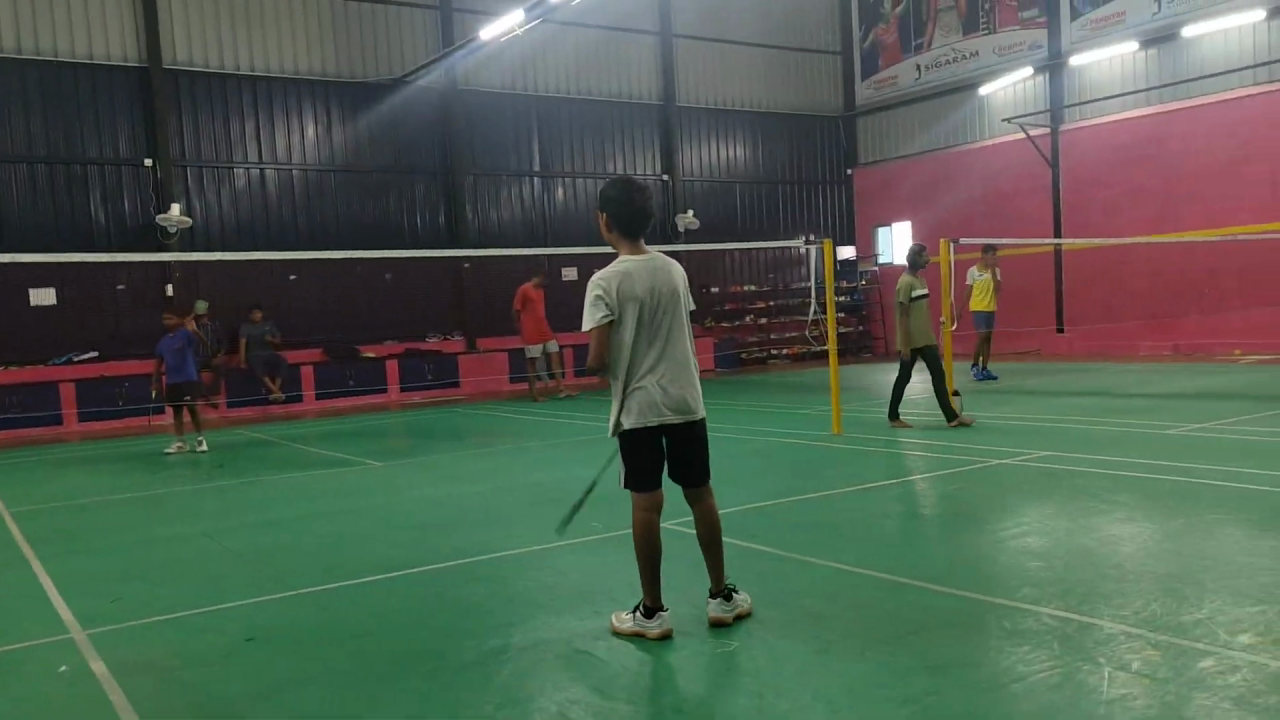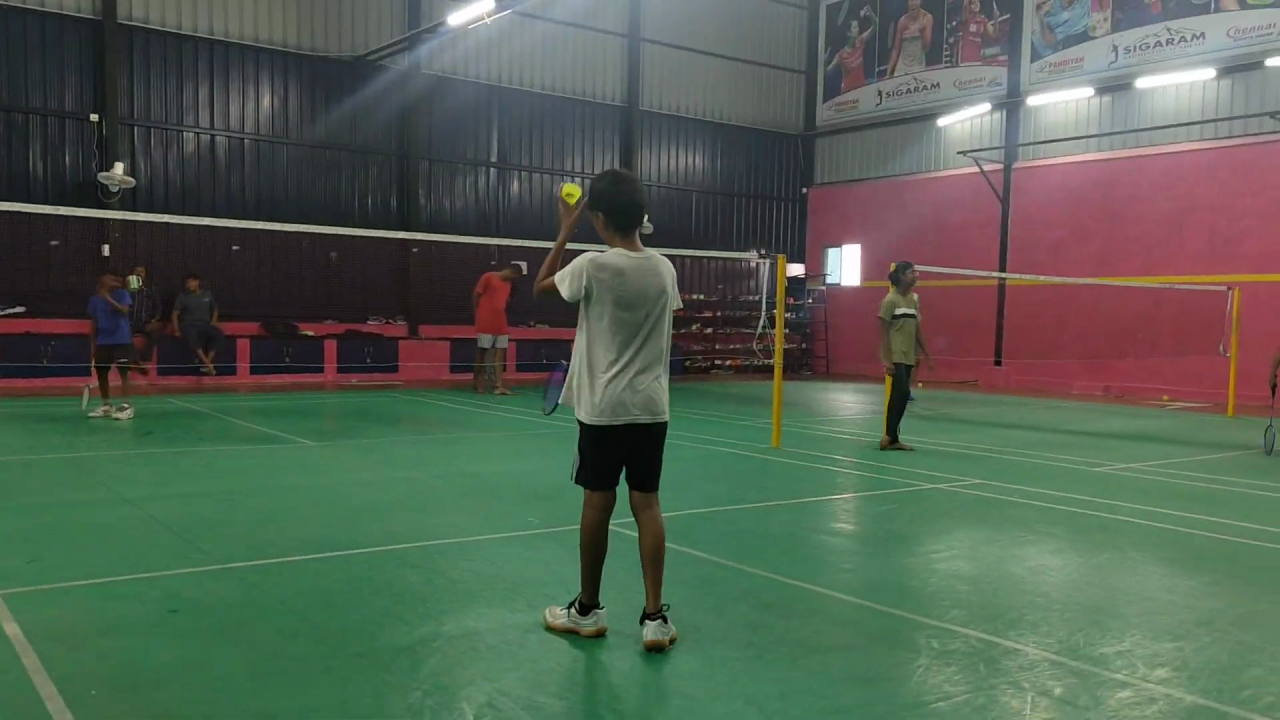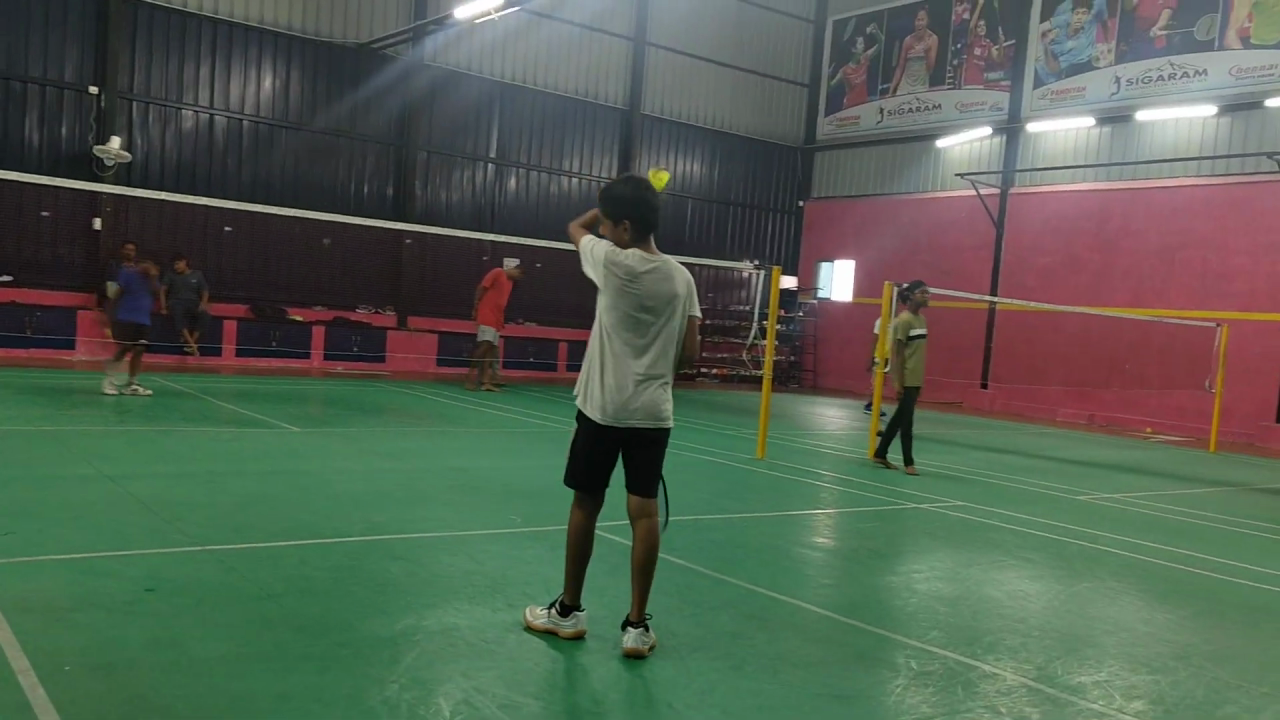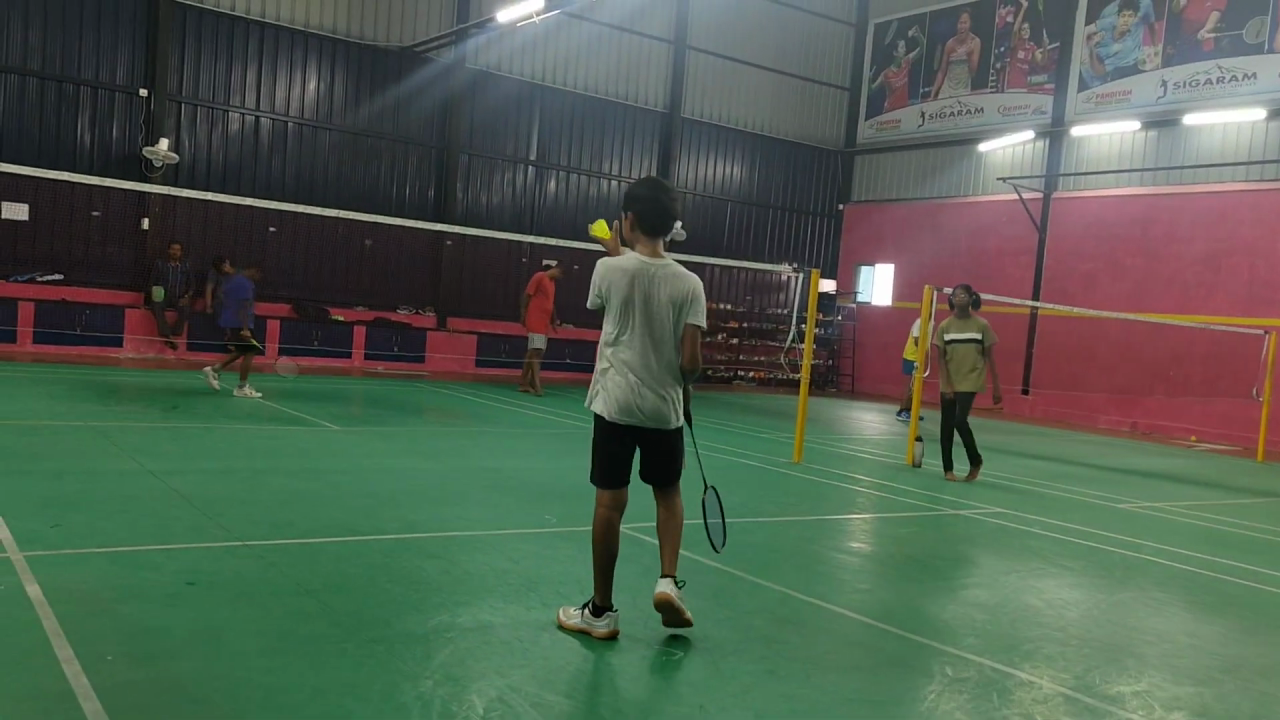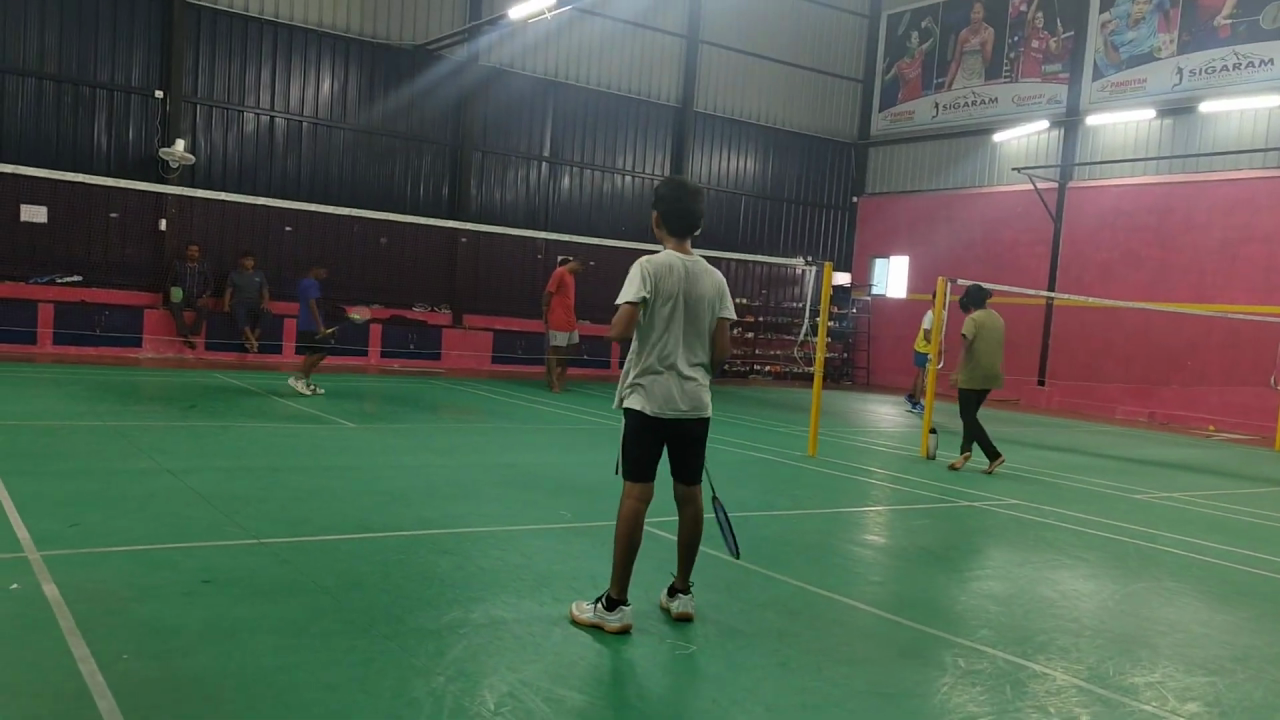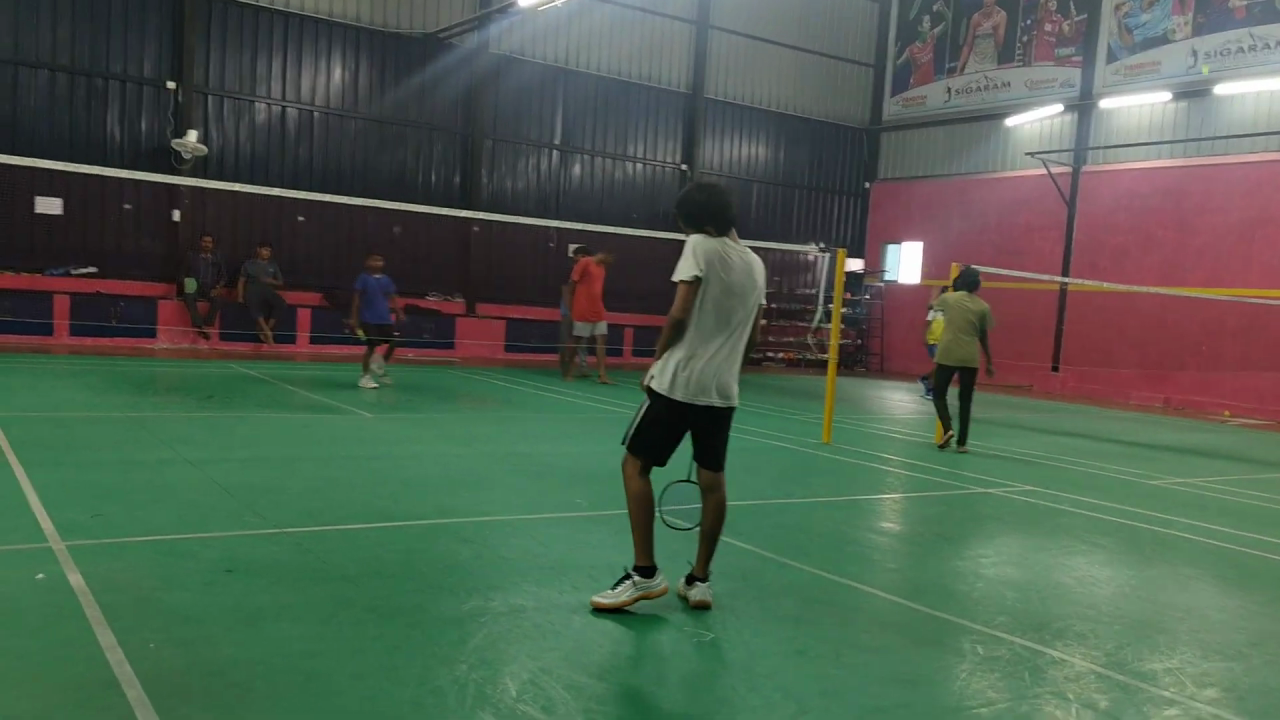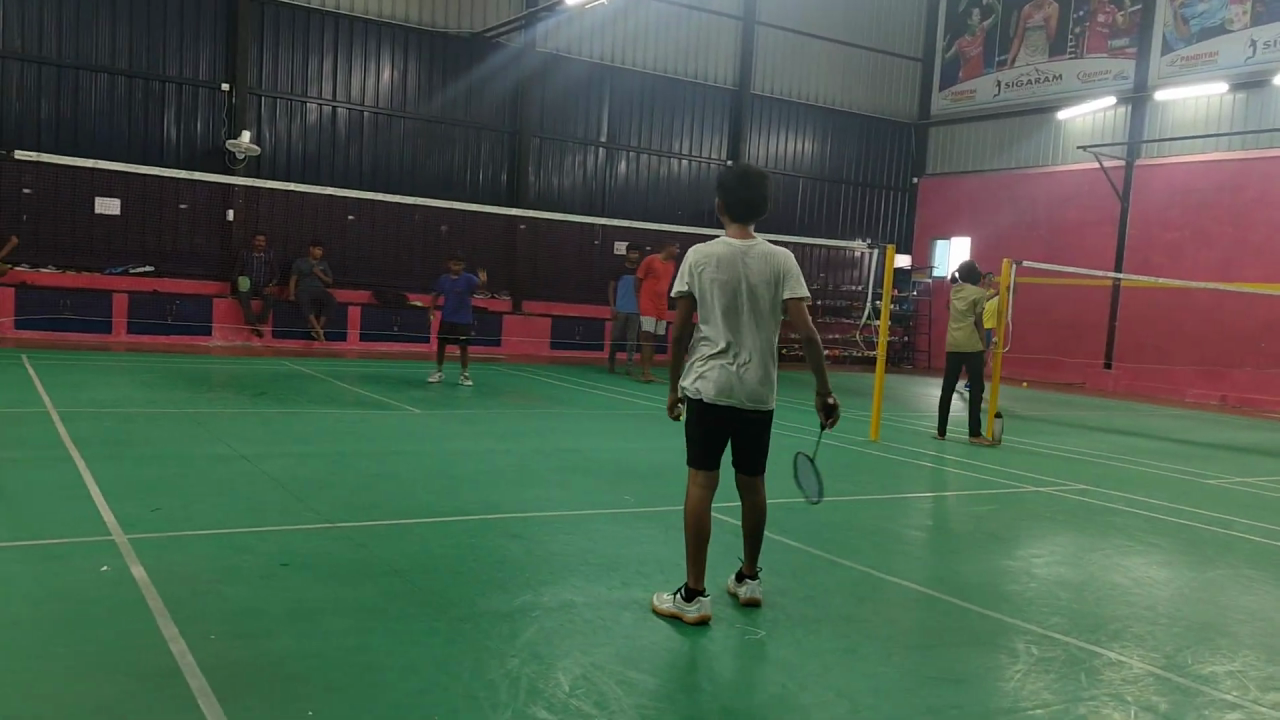
dt=0.5s
person 1, frame 1
left shoulder: (605, 281)
right shoulder: (674, 270)
left elbow: (597, 360)
left wrist: (609, 373)
left hip: (637, 407)
right hip: (685, 402)
left knee: (646, 506)
right knee: (701, 496)
left ankle: (652, 611)
right ankle: (721, 595)
person 1, frame 2
left shoulder: (593, 268)
right shoulder: (665, 269)
left elbow: (541, 285)
left wrist: (565, 229)
left hip: (602, 407)
right hip: (652, 406)
left knee: (598, 504)
right knee: (647, 506)
left ankle: (588, 610)
right ankle: (655, 617)
person 1, frame 3
left shoulder: (611, 261)
right shoulder: (682, 278)
left elbow: (575, 227)
right elbow: (690, 353)
left wrist: (608, 208)
left hip: (602, 407)
right hip: (654, 412)
left knee: (586, 505)
right knee: (645, 513)
left ankle: (569, 610)
right ankle: (637, 625)
person 1, frame 4
left shoulder: (608, 270)
right shoulder: (689, 284)
right elbow: (691, 362)
left hip: (615, 405)
right hip: (665, 410)
left knee: (610, 504)
right knee: (668, 493)
left ankle: (601, 610)
right ankle: (669, 582)
person 1, frame 5
left shoulder: (650, 266)
right shoulder: (715, 279)
left elbow: (620, 331)
right elbow: (722, 353)
left wrist: (626, 305)
left hip: (648, 399)
right hip: (695, 405)
left knee: (635, 497)
right knee: (690, 497)
left ankle: (615, 604)
right ankle: (681, 593)
person 1, frame 6
left shoulder: (701, 247)
right shoulder: (756, 264)
left elbow: (679, 315)
left wrist: (655, 363)
left hip: (677, 383)
right hip: (723, 390)
left knee: (636, 466)
right knee: (713, 483)
left ankle: (646, 571)
right ankle: (699, 581)
person 1, frame 7
left shoulder: (700, 256)
right shoulder: (782, 260)
left elbow: (680, 330)
right elbow: (805, 330)
left wrist: (674, 386)
right wrist: (824, 390)
left hip: (706, 386)
right hip: (758, 392)
left knee: (701, 484)
right knee: (752, 485)
left ankle: (694, 595)
right ankle: (749, 579)
person 2, frame 1
left shoulder: (920, 280)
right shoulder: (906, 283)
right elbow: (903, 317)
left wrist: (933, 339)
right wrist: (905, 346)
left hip: (926, 339)
right hip: (910, 342)
left knee: (939, 375)
right knee: (904, 378)
left ankle: (952, 417)
right ankle: (893, 417)
person 2, frame 2
left shoulder: (913, 302)
right shoulder: (890, 300)
left elbow: (917, 332)
right elbow: (884, 332)
left wrist: (926, 356)
right wrist: (887, 360)
left hip: (908, 357)
right hip: (895, 357)
left knee: (898, 395)
right knee: (902, 392)
left ankle: (892, 438)
right ankle: (889, 434)
person 2, frame 3
left shoulder: (922, 319)
right shoulder: (904, 320)
right elbow: (897, 353)
right wrist: (898, 383)
left hip: (916, 379)
right hip: (906, 379)
left knee: (900, 417)
right knee: (906, 419)
left ankle: (880, 454)
right ankle: (908, 462)
person 2, frame 4
left shoulder: (981, 325)
right shoulder: (944, 326)
left elbow: (989, 357)
right elbow: (941, 359)
left wrist: (996, 387)
right wrist: (947, 386)
left hip: (971, 382)
right hip: (949, 384)
left knee: (960, 421)
right knee: (947, 425)
left ankle: (975, 461)
right ankle: (948, 469)
person 2, frame 5
left shoulder: (972, 319)
right shoulder: (998, 319)
left elbow: (966, 348)
left wrist: (958, 373)
left hip: (972, 376)
right hip: (991, 376)
left knee: (968, 417)
right knee: (970, 416)
left ankle: (994, 455)
right ankle: (966, 452)
person 2, frame 6
left shoulder: (948, 298)
right shoulder: (984, 307)
left elbow: (935, 304)
right elbow: (984, 337)
right wrist: (990, 362)
left hip: (947, 356)
right hip: (971, 359)
left knee: (939, 395)
right knee: (965, 400)
left ankle: (948, 429)
right ankle: (961, 442)
person 2, frame 7
left shoulder: (954, 290)
right shoulder: (980, 293)
right elbow: (979, 323)
right wrist: (985, 349)
left hip: (953, 345)
right hip: (972, 346)
left knee: (948, 389)
right knee: (977, 389)
left ankle: (941, 431)
right ankle: (975, 434)
